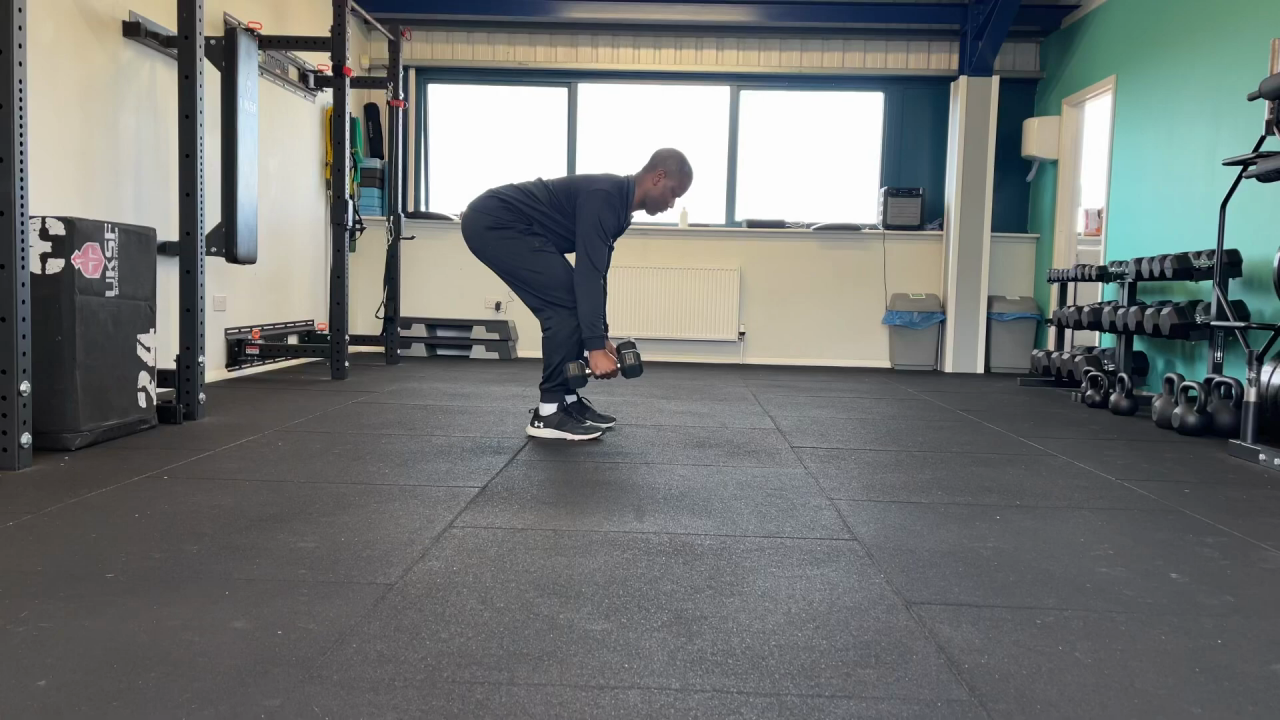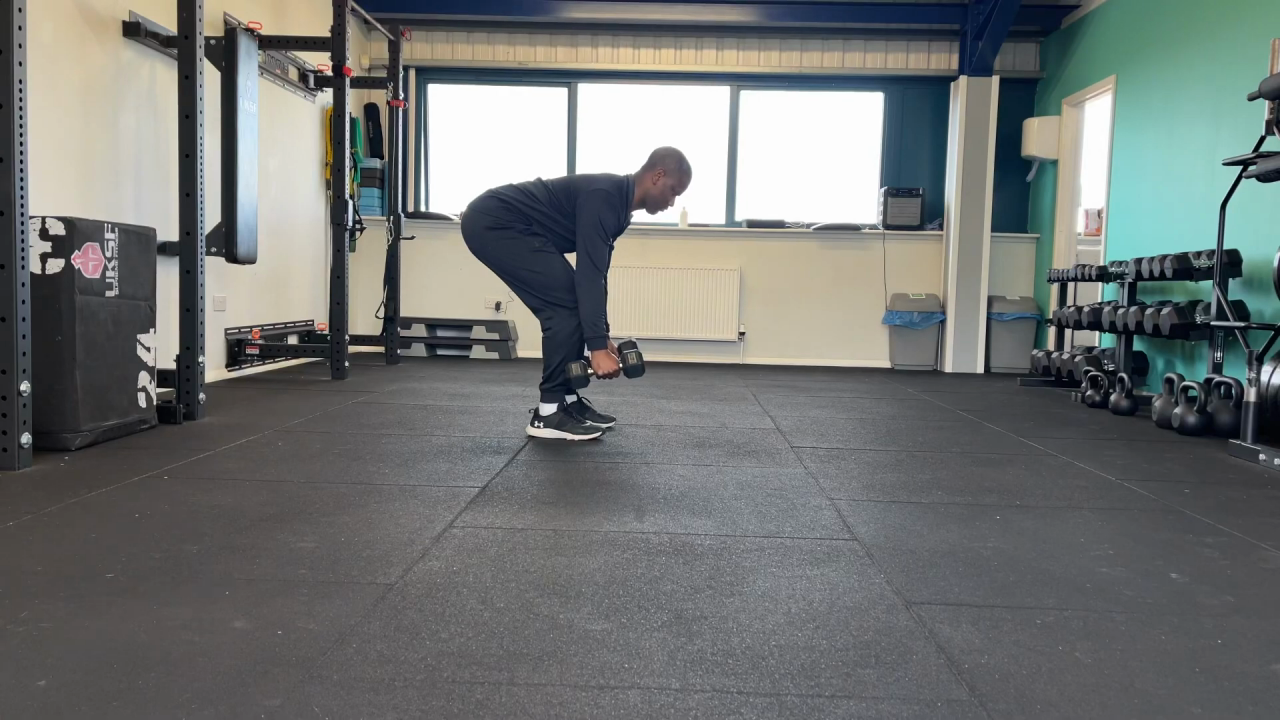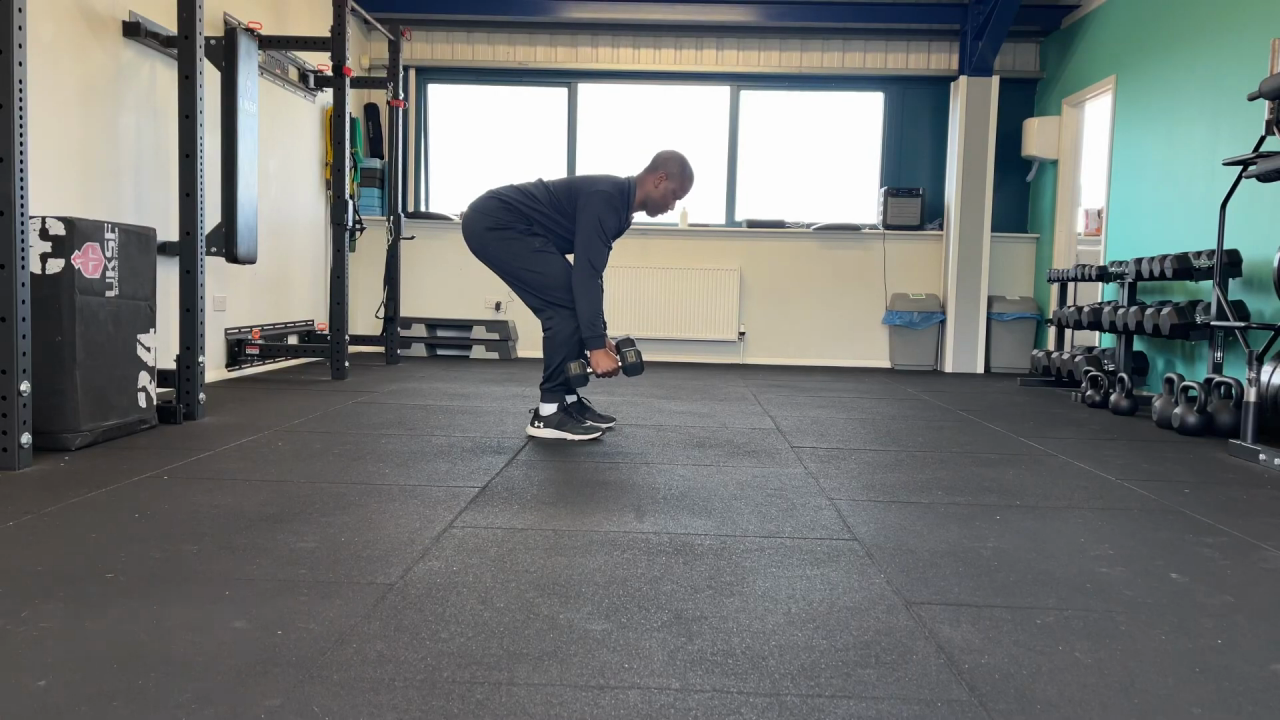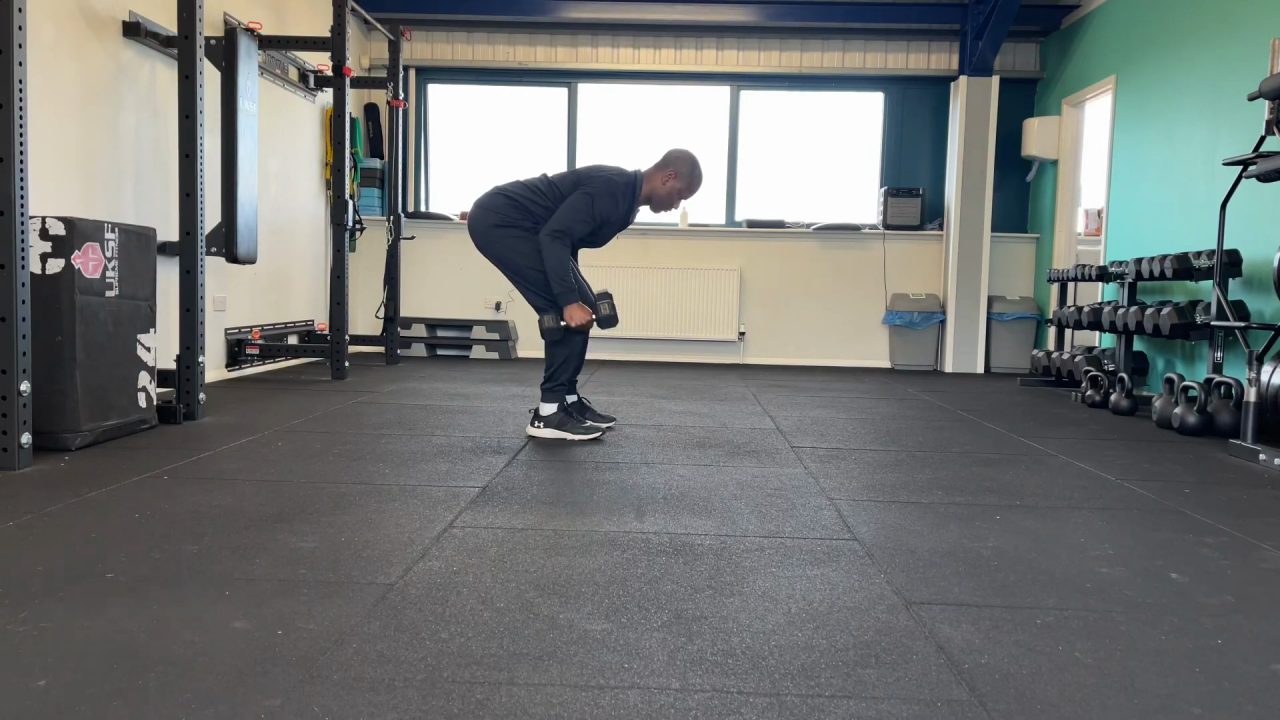
dt=0.4s
person 1, frame 1
left shoulder: (618, 204)
right shoulder: (605, 197)
left elbow: (596, 273)
right elbow: (587, 273)
left wrist: (600, 337)
right wrist: (595, 347)
left hip: (502, 223)
right hip: (492, 221)
left knee: (569, 304)
right knee: (566, 305)
left ankle: (565, 401)
right ankle: (548, 413)
person 1, frame 2
left shoulder: (618, 204)
right shoulder: (604, 198)
left elbow: (595, 273)
right elbow: (589, 274)
left wrist: (601, 337)
right wrist: (597, 347)
left hip: (502, 224)
right hip: (493, 222)
left knee: (570, 304)
right knee: (567, 305)
left ankle: (566, 401)
right ankle: (549, 414)
person 1, frame 3
left shoulder: (619, 204)
right shoulder: (606, 199)
left elbow: (589, 273)
right elbow: (585, 275)
left wrist: (599, 336)
right wrist: (595, 347)
left hip: (501, 224)
right hip: (493, 223)
left knee: (571, 307)
right knee: (566, 306)
left ankle: (566, 401)
right ankle: (549, 413)
person 1, frame 4
left shoulder: (626, 200)
right shoulder: (613, 188)
left elbow: (565, 235)
right elbow: (553, 235)
left wrist: (577, 299)
right wrist: (569, 302)
left hip: (508, 222)
right hip: (499, 220)
left knee: (580, 305)
right knee: (571, 310)
left ankle: (567, 400)
right ankle: (549, 413)
